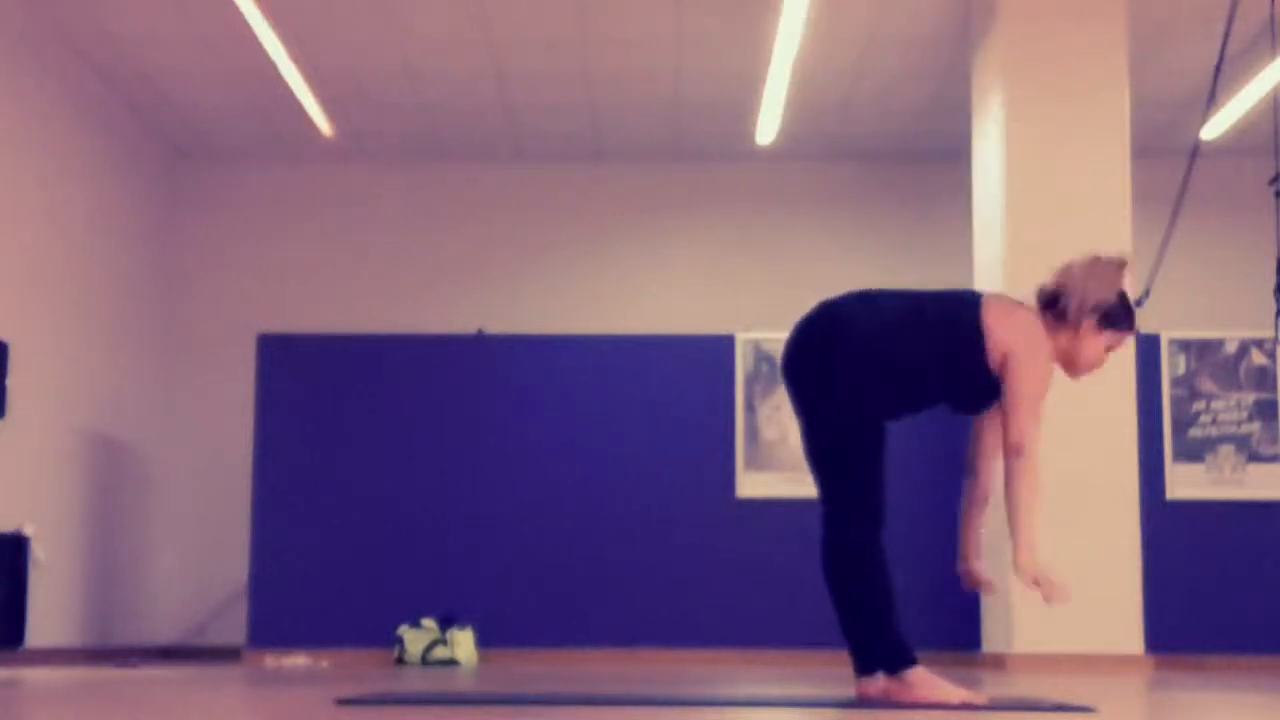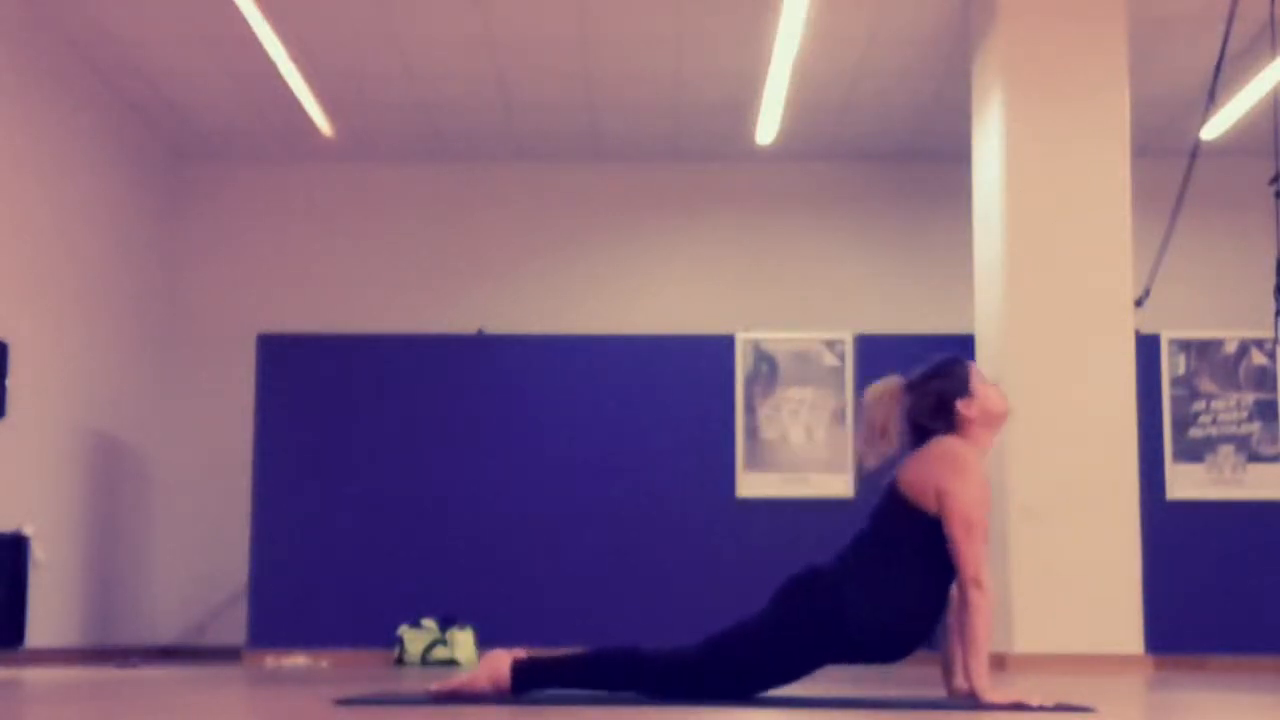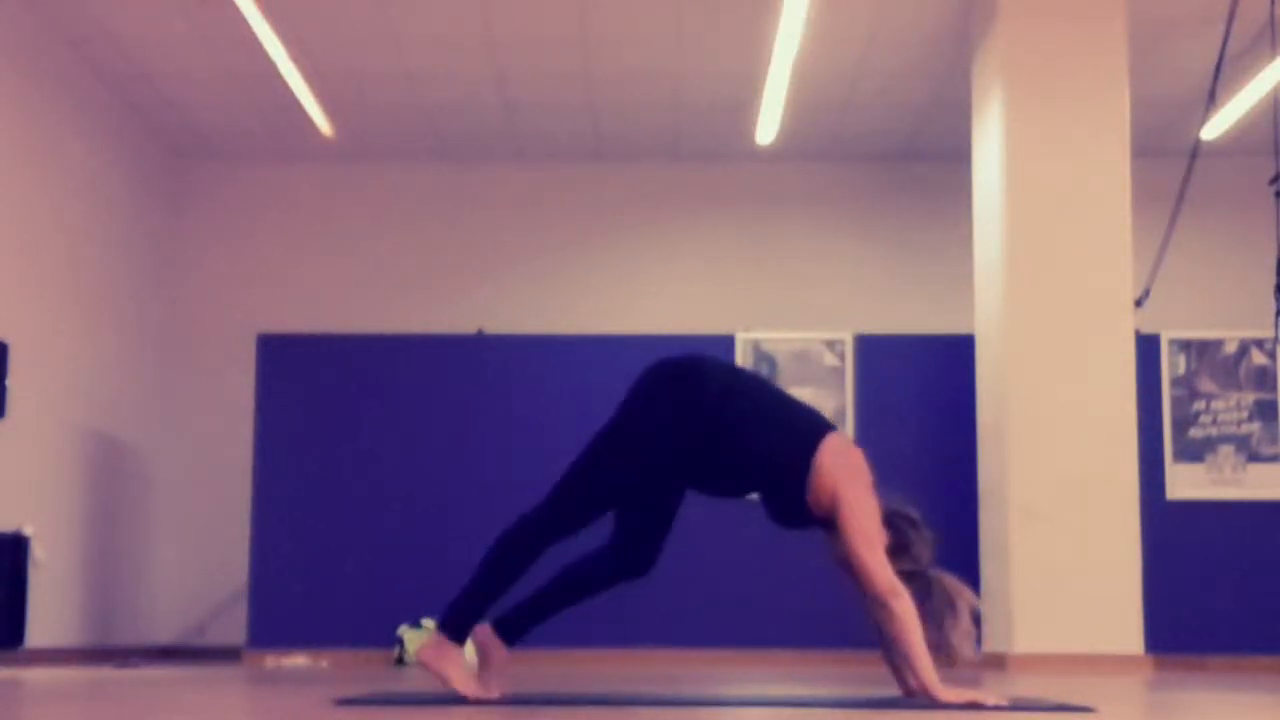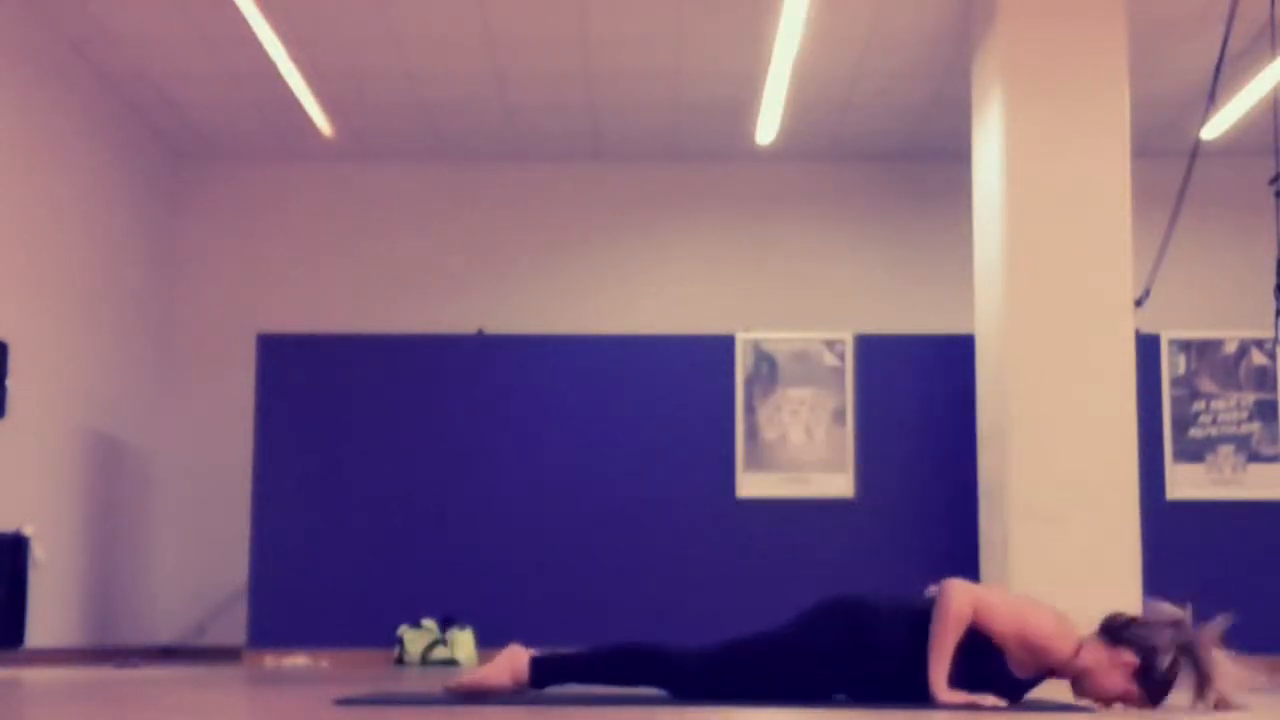
dt=1s
person 1, frame 1
left shoulder: (1014, 337)
right shoulder: (1030, 341)
left elbow: (984, 461)
right elbow: (1020, 451)
left wrist: (968, 545)
right wrist: (1025, 555)
left hip: (833, 354)
right hip: (841, 349)
left knee: (854, 519)
right knee: (855, 520)
left ankle: (877, 669)
right ankle: (894, 670)
person 1, frame 2
left shoulder: (939, 461)
right shoulder: (957, 463)
left elbow: (947, 578)
right elbow: (973, 580)
left wrist: (957, 676)
right wrist: (981, 684)
left hip: (831, 614)
right hip: (829, 616)
left knee: (680, 670)
right knee: (680, 677)
left ankle: (519, 665)
right ankle: (515, 670)
person 1, frame 3
left shoulder: (849, 494)
right shoulder: (850, 495)
left elbow: (882, 596)
right elbow: (889, 592)
left wrist: (913, 679)
right wrist: (935, 687)
left hip: (686, 416)
right hip: (679, 410)
left knee: (632, 555)
right knee: (554, 519)
left ankle: (494, 636)
right ankle: (447, 640)
person 1, frame 4
left shoulder: (1060, 642)
right shoulder: (1054, 641)
left elbow: (948, 593)
right elbow: (960, 593)
right wrist: (936, 685)
left hip: (862, 646)
right hip: (848, 646)
left knee: (690, 670)
right knee: (690, 672)
left ankle: (531, 662)
right ankle: (532, 667)
